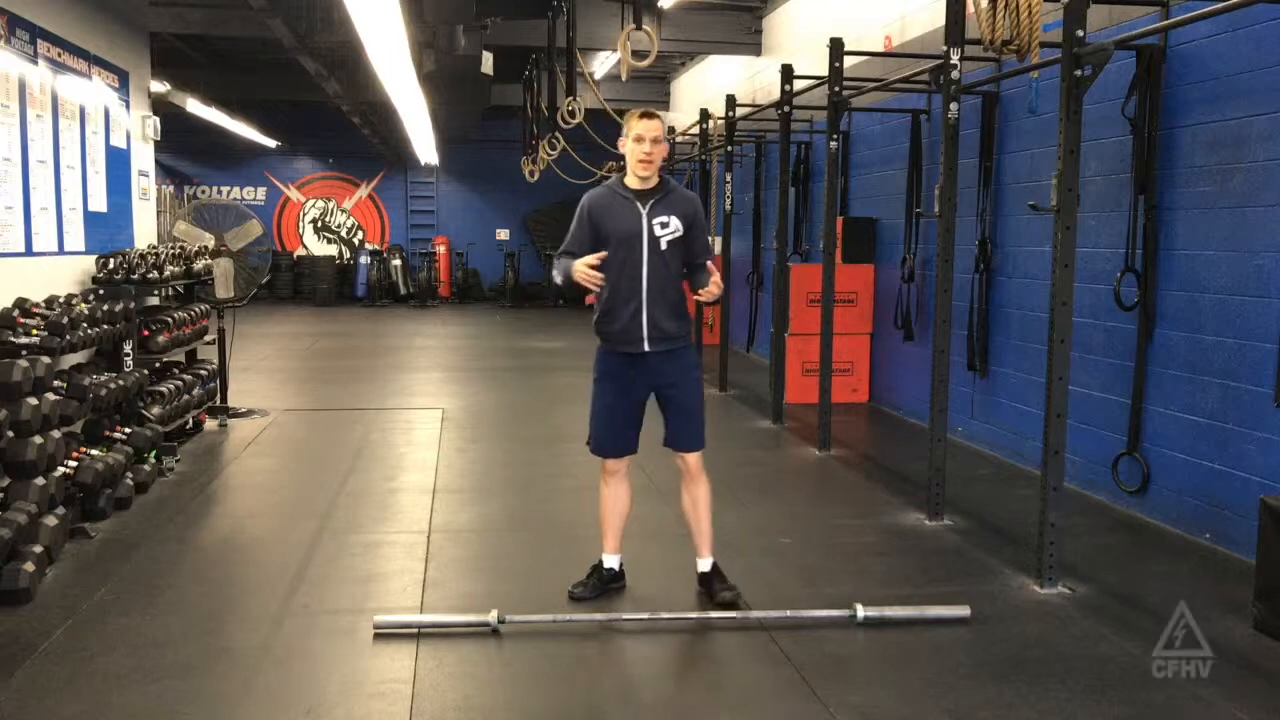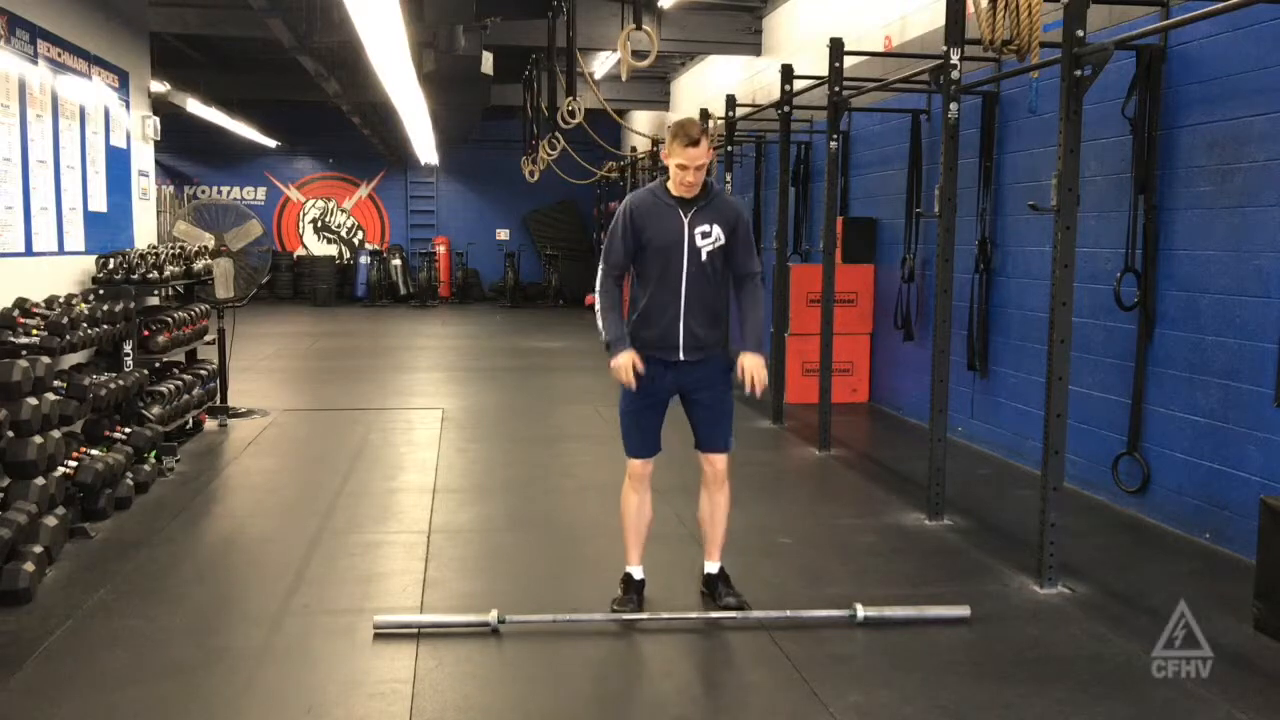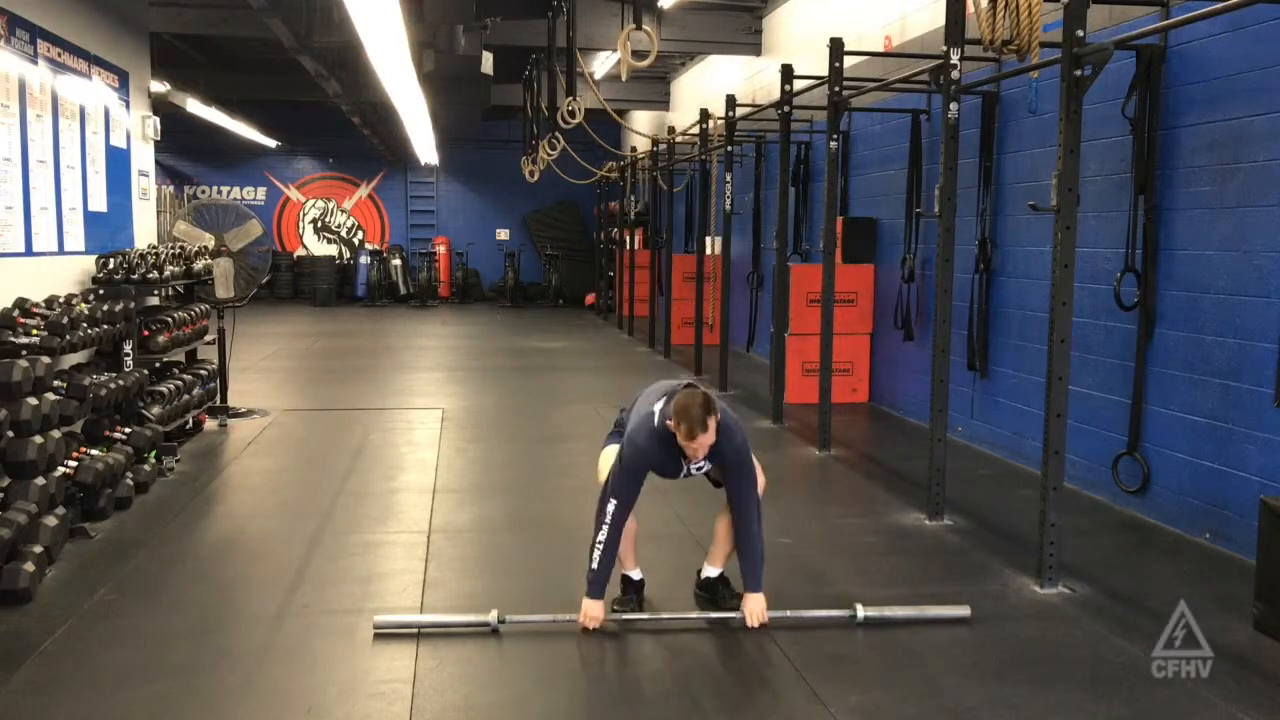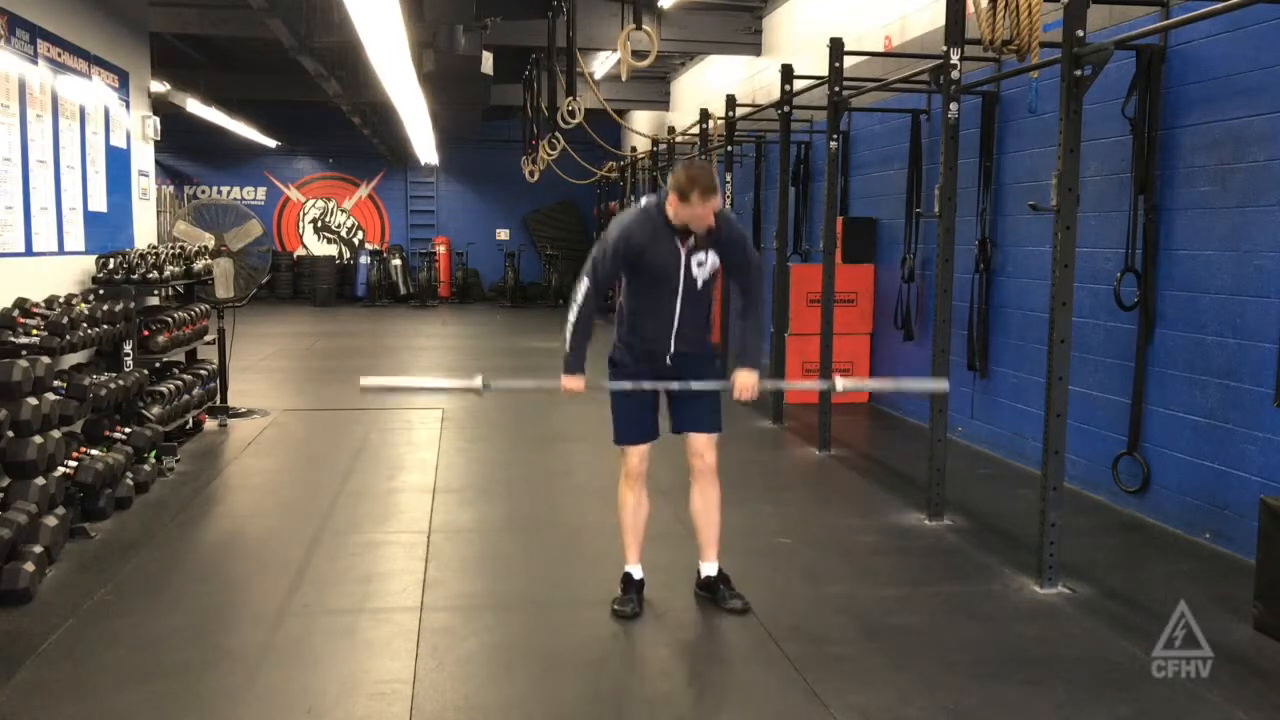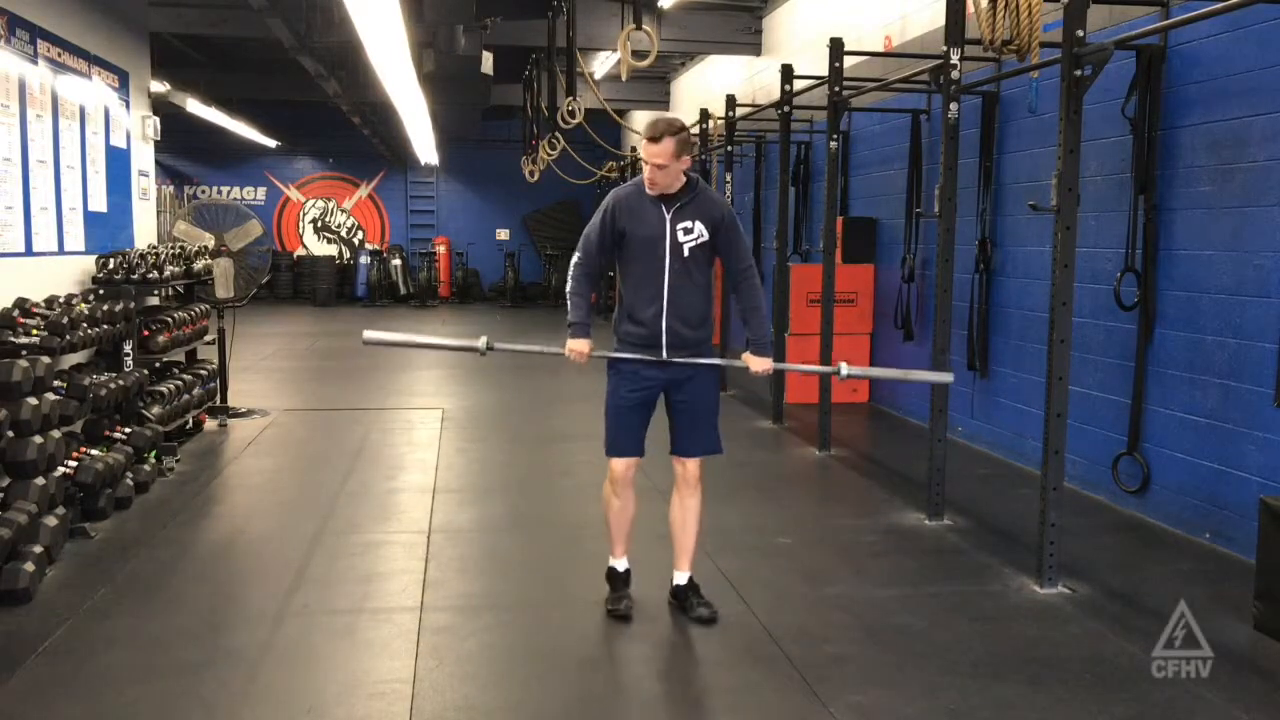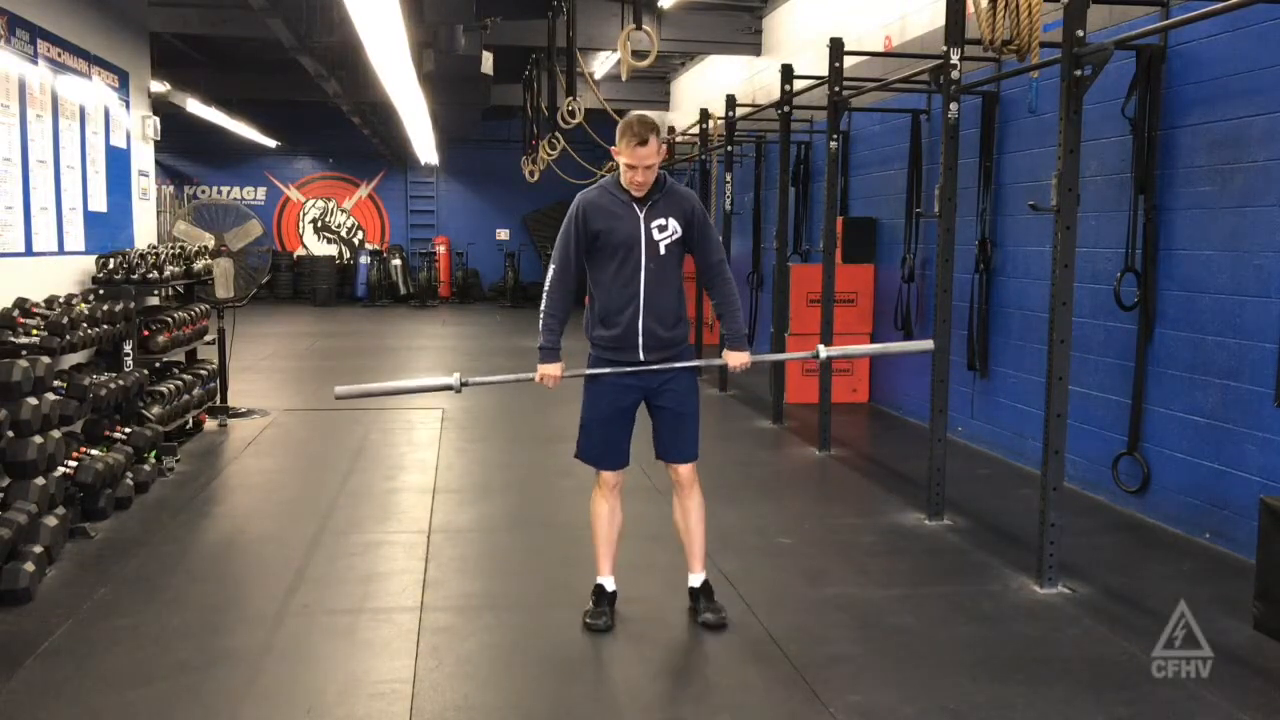
dt=0.7s
person 1, frame 1
left shoulder: (685, 204)
right shoulder: (597, 203)
left elbow: (701, 265)
right elbow: (566, 261)
left wrist: (711, 284)
right wrist: (573, 269)
left hip: (676, 353)
right hip: (618, 355)
left knee: (691, 463)
right knee: (613, 465)
left ankle: (707, 569)
right ankle: (609, 566)
person 1, frame 2
left shoulder: (730, 212)
right shoulder: (637, 207)
left elbow: (748, 281)
right elbow: (608, 278)
left wrist: (752, 346)
right wrist: (617, 342)
left hip: (709, 362)
right hip: (646, 360)
left knee: (717, 468)
right knee: (639, 471)
left ankle: (713, 572)
right ankle: (633, 576)
person 1, frame 3
left shoulder: (731, 436)
right shoulder: (641, 438)
left elbow: (746, 509)
right elbow: (613, 512)
left wrist: (754, 589)
right wrist: (594, 593)
right hip: (634, 429)
left knee: (753, 485)
right knee: (609, 482)
left ankle: (710, 578)
right ankle: (632, 579)
person 1, frame 4
left shoulder: (727, 231)
right shoulder: (631, 230)
left elbow: (752, 296)
right elbow: (587, 294)
left wrist: (748, 364)
right wrist: (574, 366)
left hip: (696, 357)
right hip: (635, 359)
left knee: (704, 461)
right knee: (634, 466)
left ankle: (710, 575)
right ankle: (633, 577)
person 1, frame 5
left shoulder: (714, 209)
right shoulder: (622, 202)
left elbow: (745, 278)
right elbow: (584, 265)
left wrist: (759, 344)
right wrist: (579, 327)
left hip: (695, 360)
right hip: (633, 356)
left knee: (689, 473)
right knee: (620, 471)
left ankle: (683, 582)
right ankle: (619, 569)
person 1, frame 6
left shoulder: (684, 203)
right shoulder: (590, 206)
left elbow: (717, 273)
right elbow: (561, 281)
left wrist: (736, 340)
right wrist: (549, 351)
left hip: (673, 361)
right hip: (611, 363)
left knee: (685, 475)
right knee: (608, 479)
left ankle: (699, 585)
right ankle: (605, 588)
